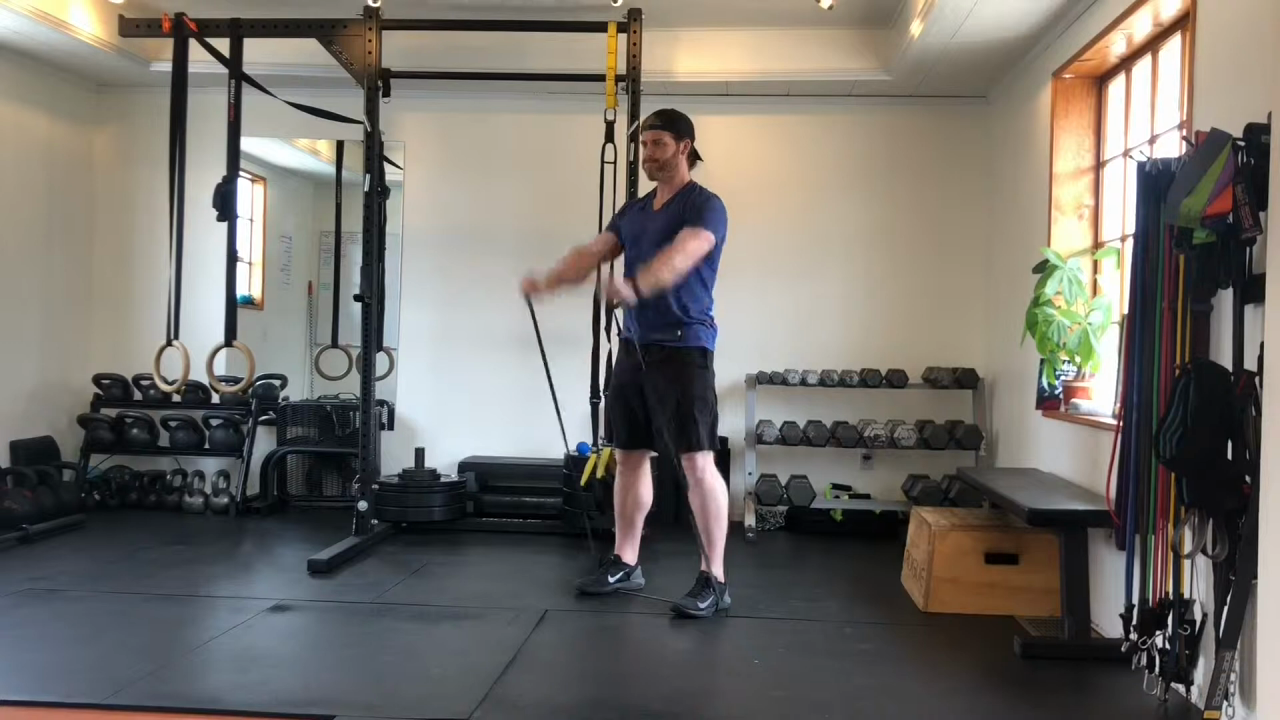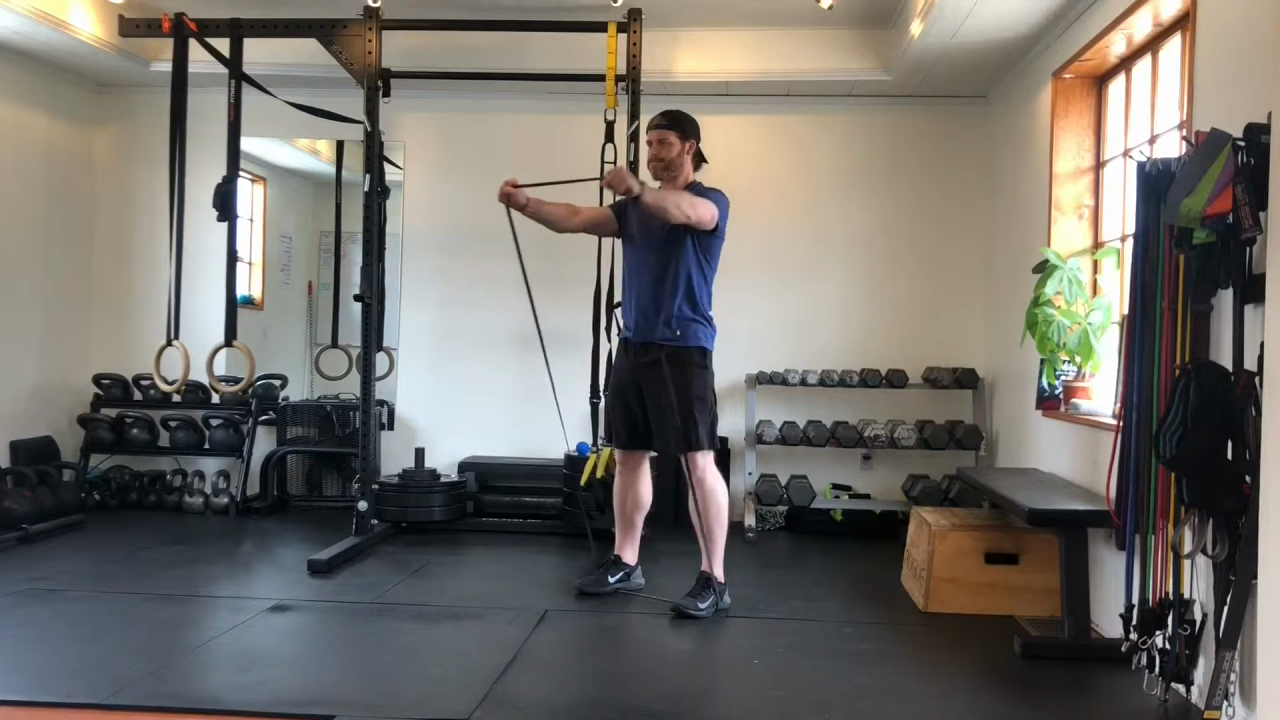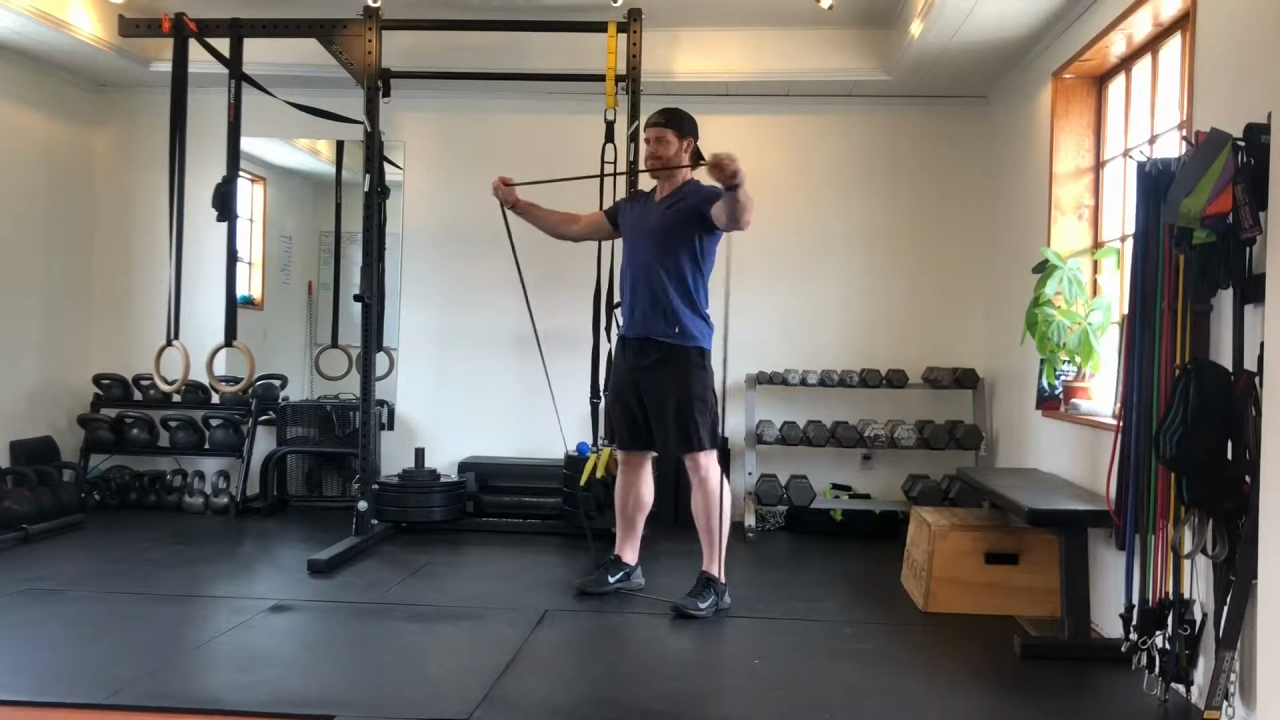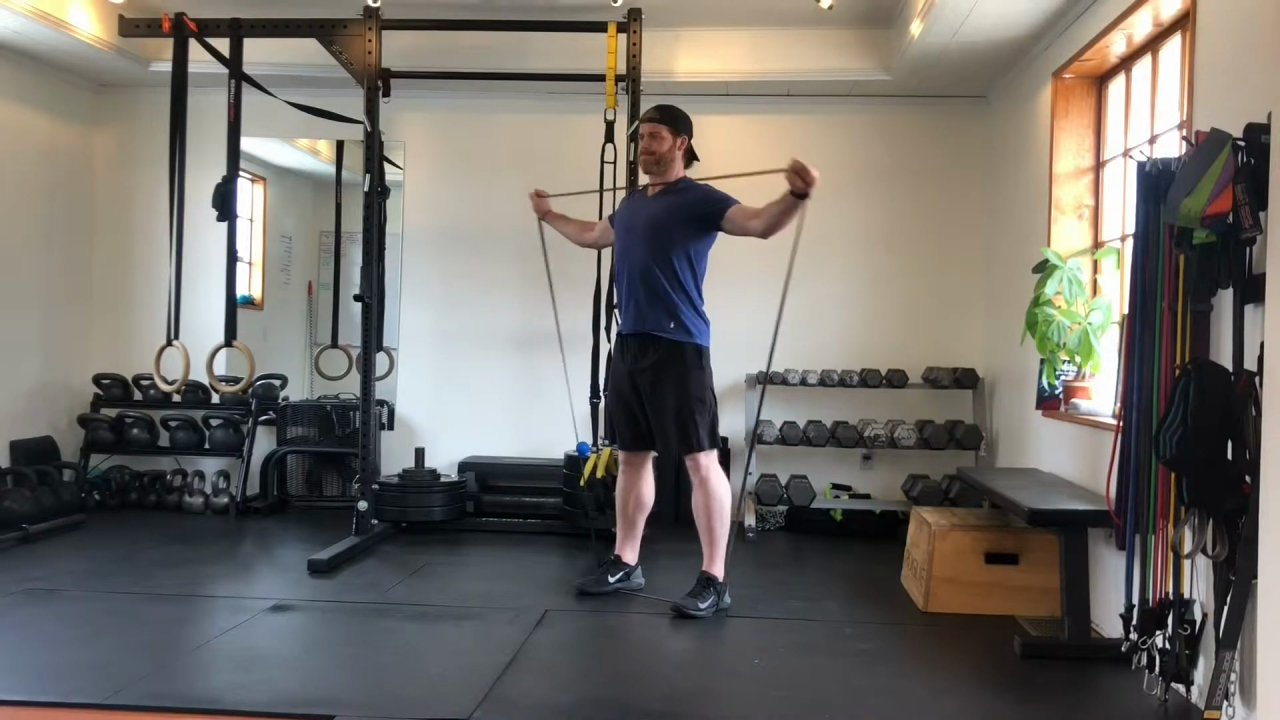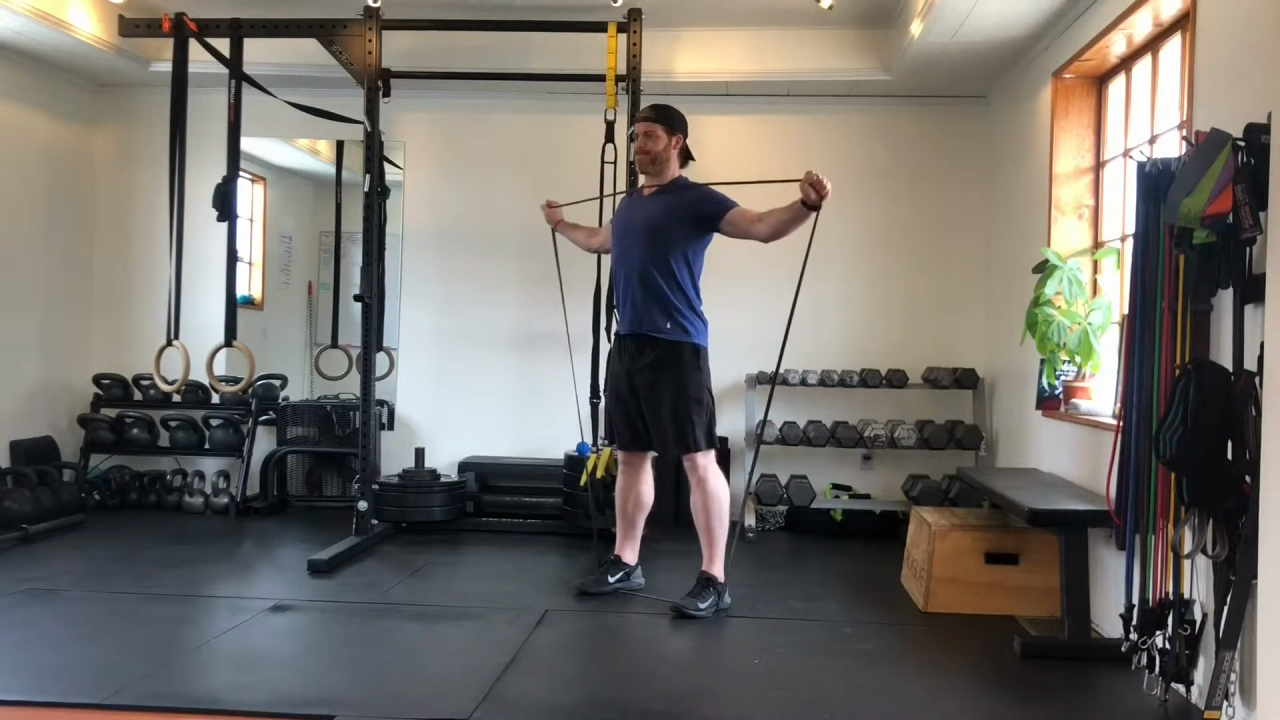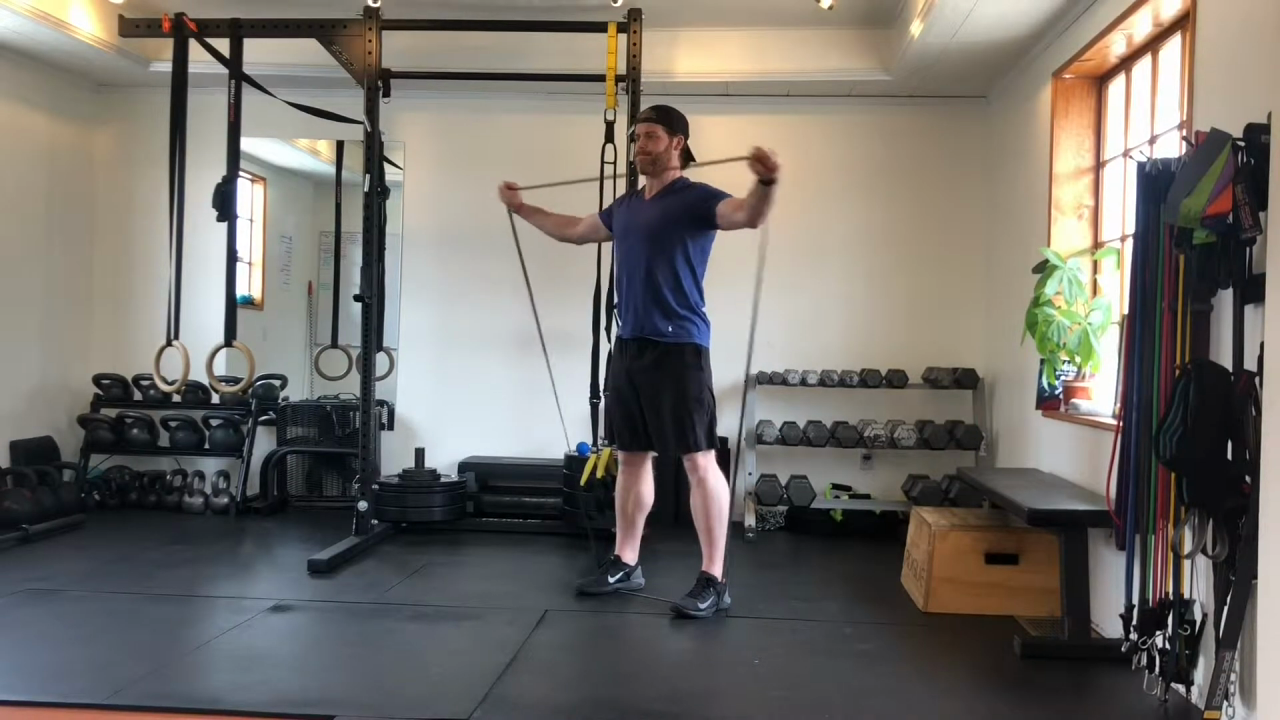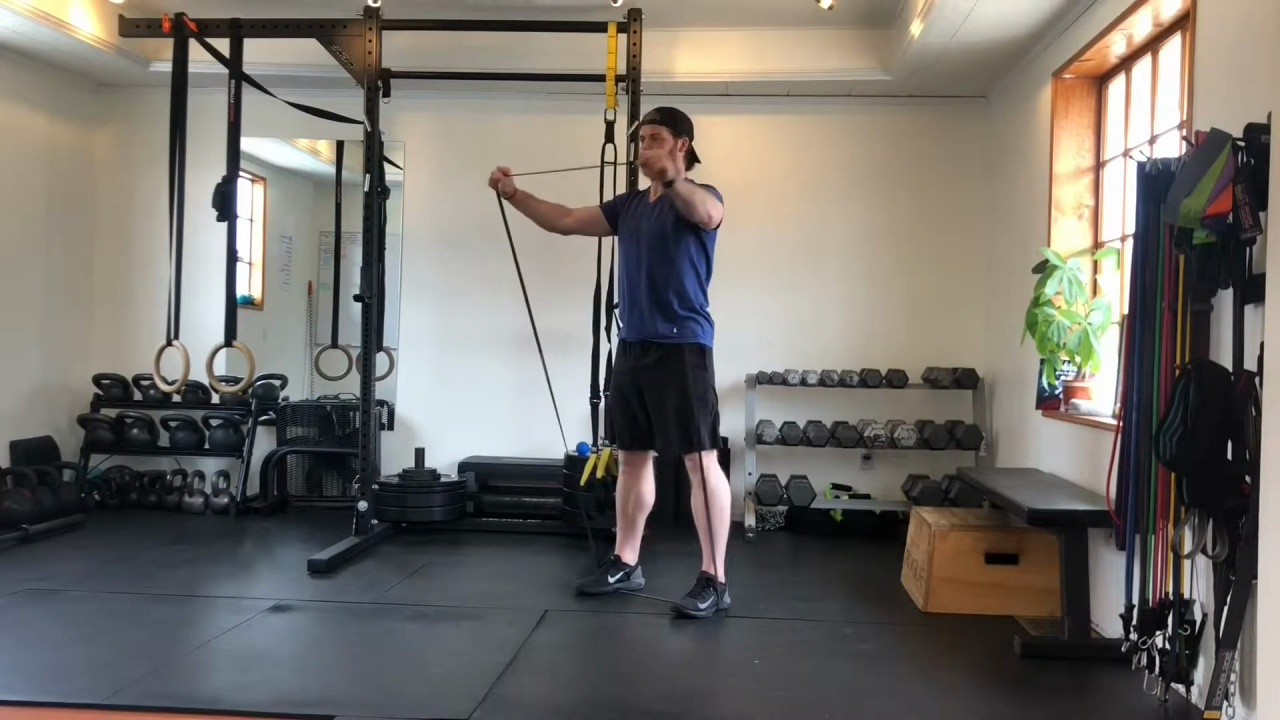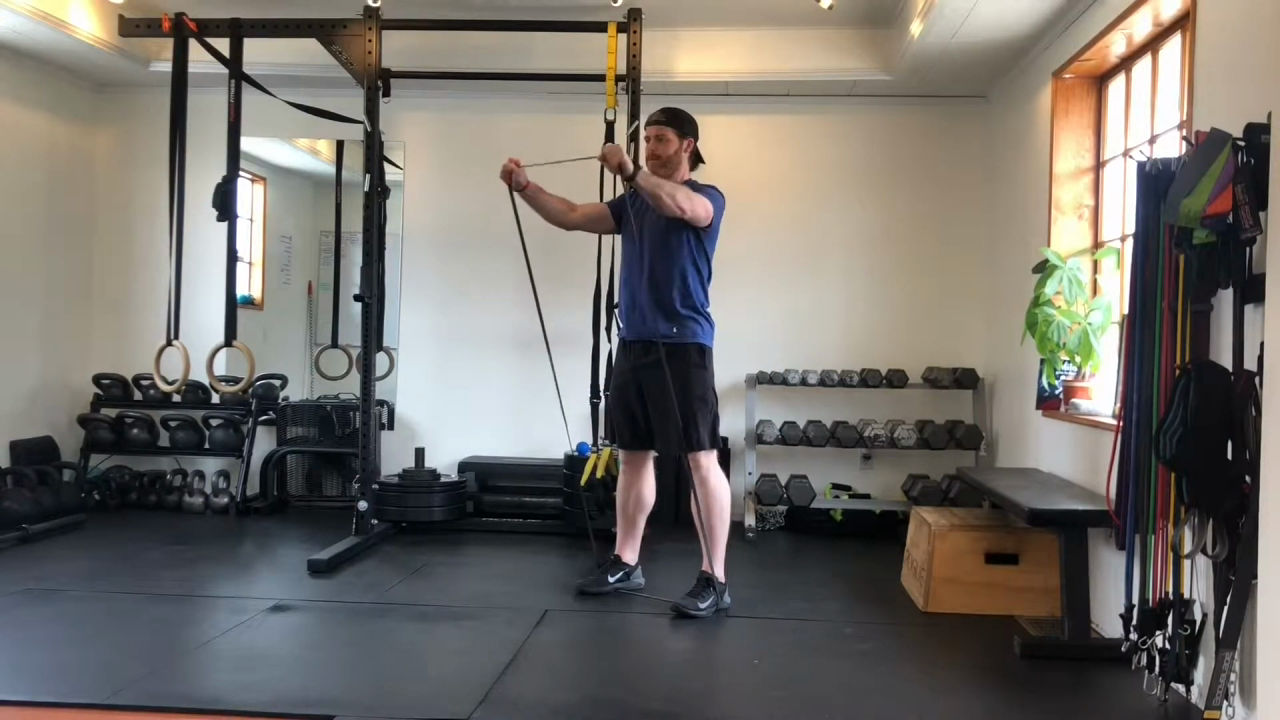
dt=0.3s
person 1, frame 1
left shoulder: (705, 205)
right shoulder: (634, 210)
left elbow: (681, 256)
right elbow: (591, 254)
left wrist: (636, 286)
right wrist: (548, 282)
left hip: (682, 349)
right hip: (633, 348)
left knee: (697, 461)
right knee: (629, 457)
left ankle: (713, 579)
right ankle: (625, 562)
person 1, frame 2
left shoulder: (709, 201)
right shoulder: (631, 209)
left elbow: (683, 211)
right elbow: (574, 218)
left wrist: (639, 190)
right wrist: (524, 203)
left hip: (683, 348)
right hip: (633, 346)
left knee: (698, 462)
right knee: (629, 457)
left ankle: (714, 579)
right ankle: (625, 562)
person 1, frame 3
left shoulder: (701, 199)
right shoulder: (635, 205)
left elbow: (736, 218)
right elbow: (575, 227)
left wrist: (734, 184)
right wrist: (517, 205)
left hip: (681, 347)
right hip: (632, 347)
left knee: (700, 460)
right knee: (631, 457)
left ankle: (715, 580)
right ankle: (625, 563)
person 1, frame 4
left shoulder: (697, 198)
right shoulder: (633, 202)
left elbow: (760, 223)
right elbow: (596, 235)
left wrist: (795, 195)
right wrist: (550, 215)
left hip: (676, 346)
right hip: (627, 345)
left knee: (699, 460)
right knee: (630, 457)
left ankle: (713, 578)
right ankle: (624, 562)
person 1, frame 5
left shoulder: (696, 200)
right shoulder: (630, 203)
left elbow: (761, 227)
right elbow: (602, 240)
left wrist: (807, 205)
right wrist: (561, 225)
left hip: (675, 346)
right hip: (627, 345)
left knee: (698, 460)
right knee: (630, 457)
left ankle: (713, 579)
right ankle: (624, 563)
person 1, frame 6
left shoulder: (694, 199)
right shoulder: (626, 205)
left elbow: (744, 214)
right elbow: (574, 228)
left wrist: (765, 183)
right wrist: (521, 207)
left hip: (677, 346)
right hip: (629, 346)
left knee: (698, 460)
right knee: (632, 457)
left ankle: (713, 580)
right ankle: (624, 563)
person 1, frame 7
left shoulder: (699, 197)
right shoulder: (629, 205)
left elbow: (708, 212)
right elbow: (565, 220)
left wrist: (671, 179)
right wrist: (514, 194)
left hip: (682, 346)
right hip: (632, 346)
left knee: (700, 460)
right knee: (632, 457)
left ankle: (714, 580)
right ankle: (625, 563)
person 1, frame 8
left shoulder: (706, 197)
right shoulder: (632, 204)
left elbow: (679, 205)
right elbow: (570, 216)
left wrist: (630, 172)
right wrist: (524, 187)
left hip: (682, 346)
right hip: (632, 345)
left knee: (700, 460)
right knee: (633, 457)
left ankle: (713, 579)
right ankle: (625, 562)
